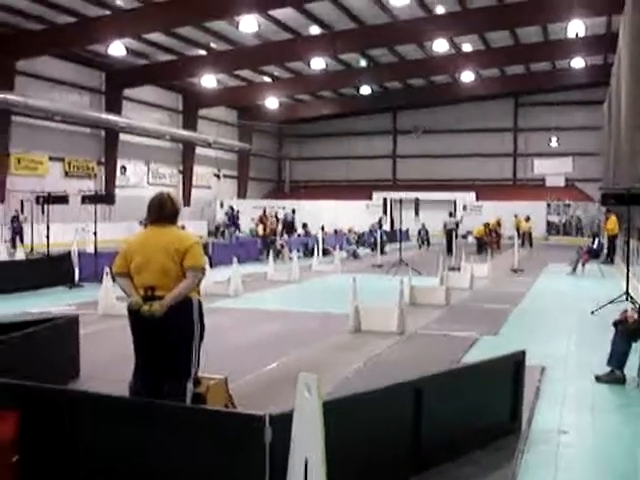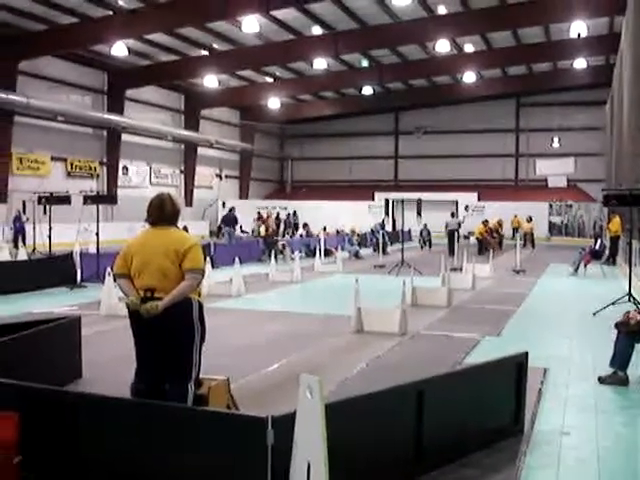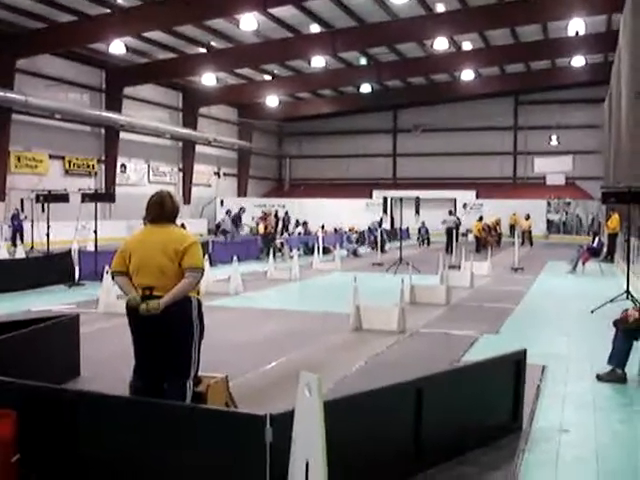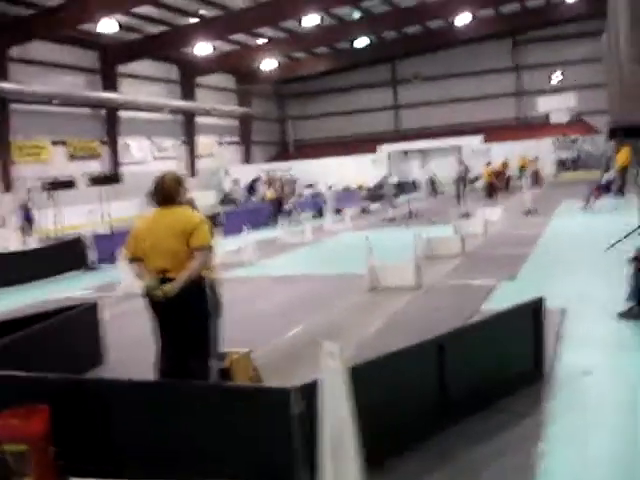
dt=1s
person 1, frame 1
left shoulder: (134, 241)
right shoulder: (187, 240)
left elbow: (119, 273)
right elbow: (194, 277)
left wrist: (135, 296)
right wrist: (166, 302)
left hip: (142, 311)
right hip: (179, 310)
left knee: (144, 369)
right knee: (180, 372)
person 1, frame 2
left shoulder: (134, 242)
right shoulder: (186, 242)
left elbow: (120, 274)
right elbow: (193, 279)
left wrist: (133, 297)
right wrist: (164, 303)
left hip: (142, 312)
right hip: (179, 312)
left knee: (146, 371)
right knee: (181, 374)
person 1, frame 3
left shoulder: (132, 240)
right shoulder: (185, 240)
left elbow: (118, 272)
right elbow: (193, 277)
left wrist: (133, 295)
right wrist: (164, 302)
left hip: (141, 310)
right hip: (177, 310)
left knee: (144, 368)
right knee: (180, 372)
person 1, frame 4
left shoulder: (142, 224)
right shoulder: (192, 218)
left elbow: (133, 259)
right elbow: (202, 257)
left wrist: (150, 281)
right wrist: (178, 284)
left hip: (158, 292)
right hip: (192, 289)
left knee: (170, 347)
right knee: (202, 348)
